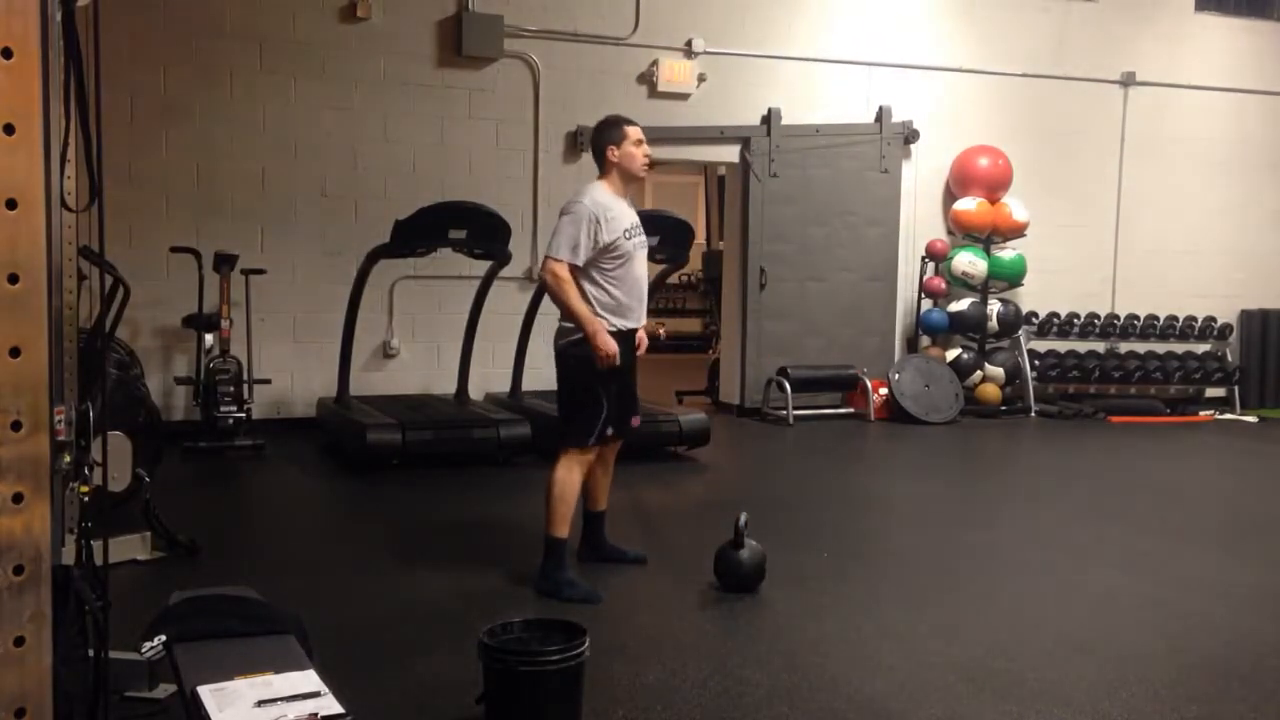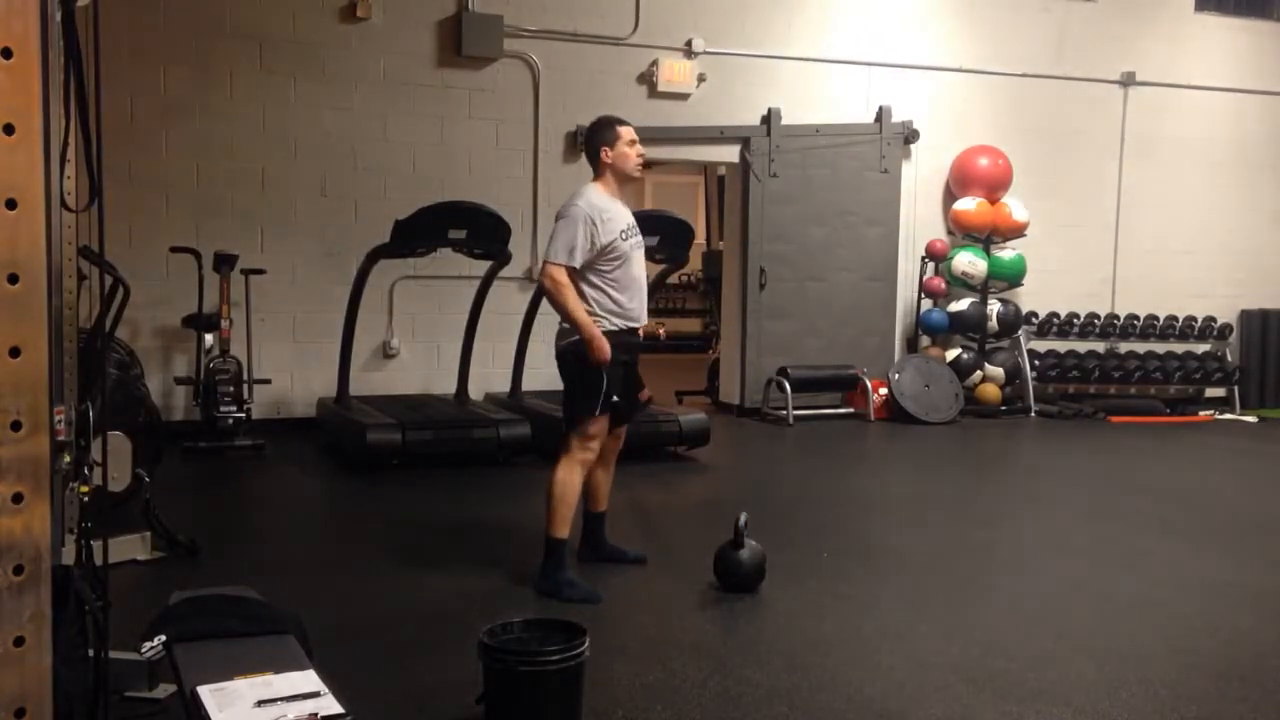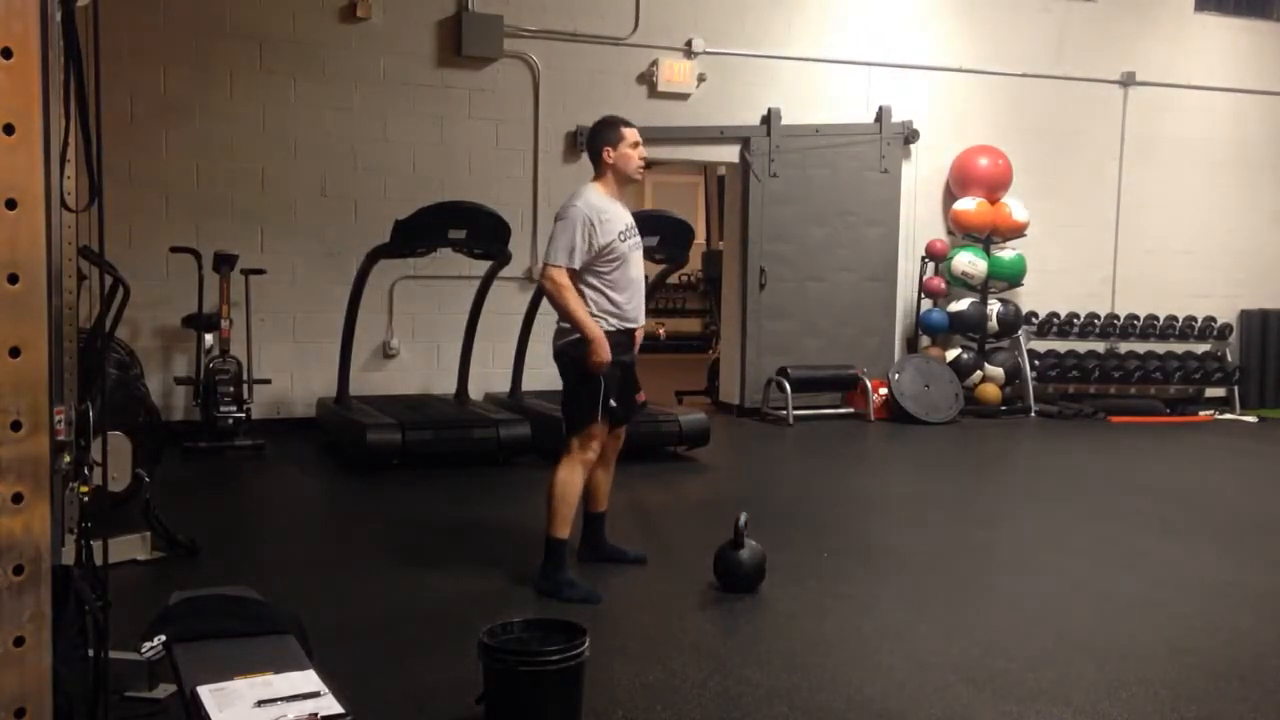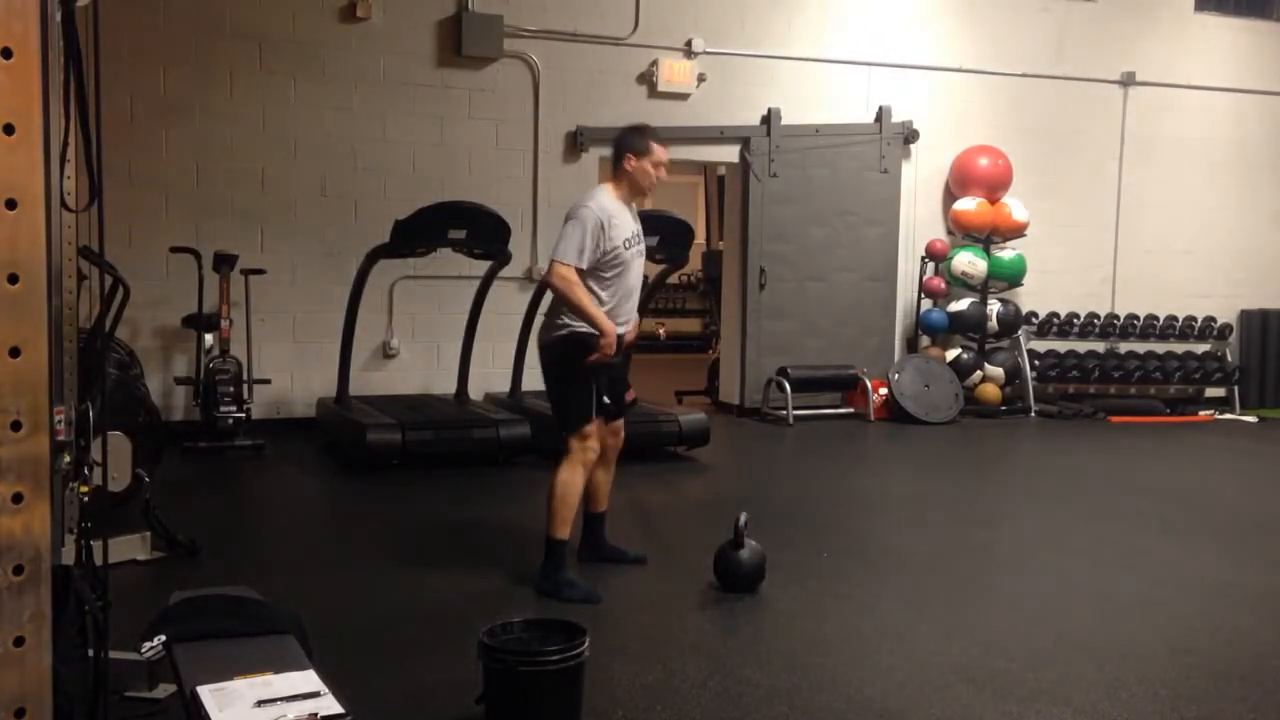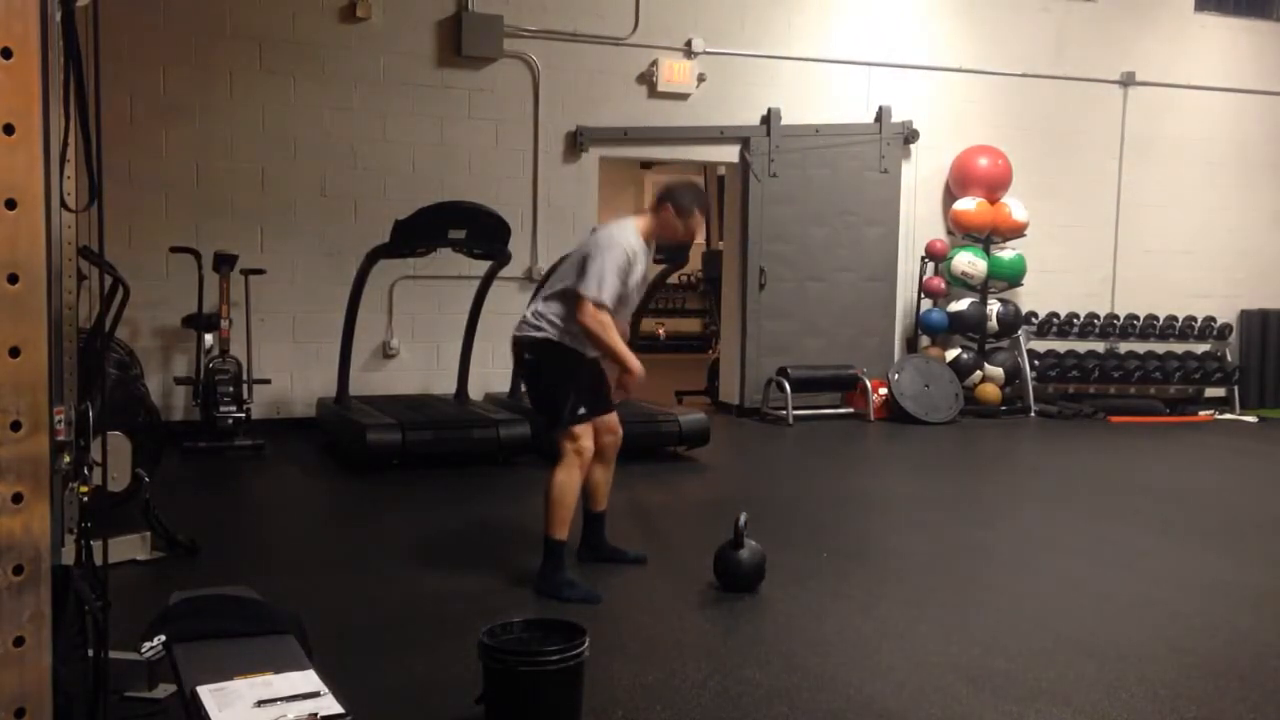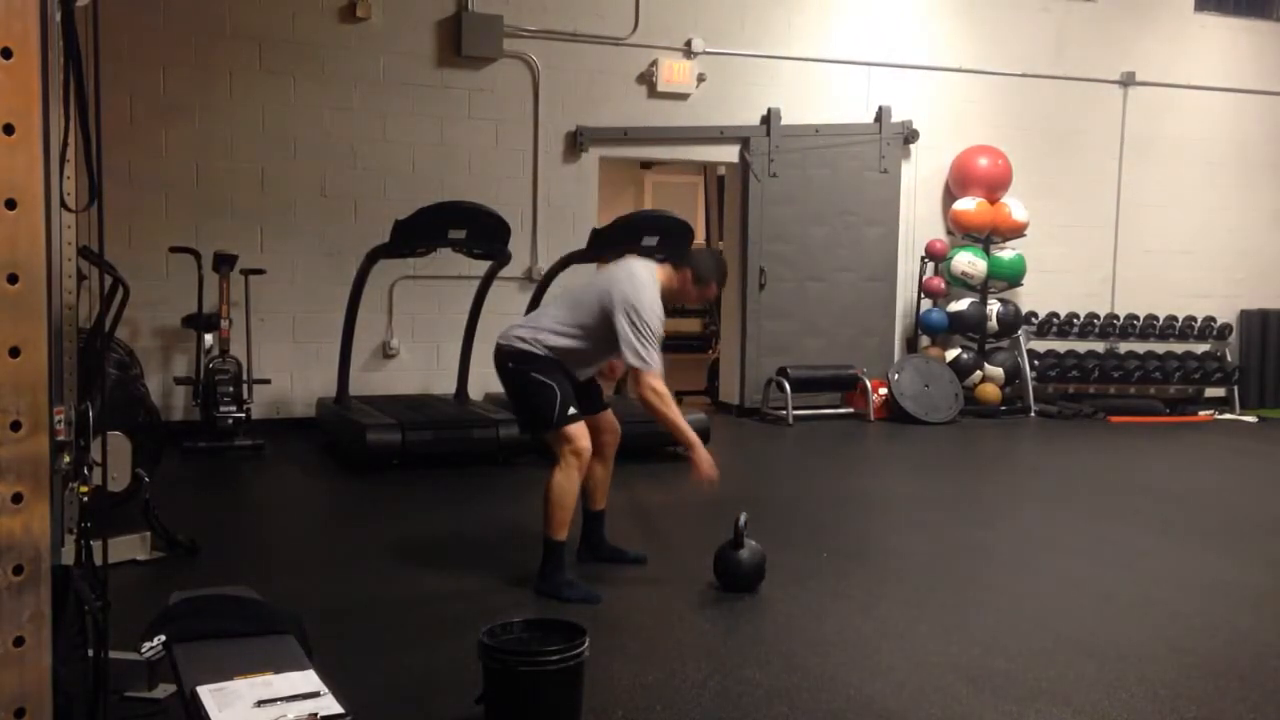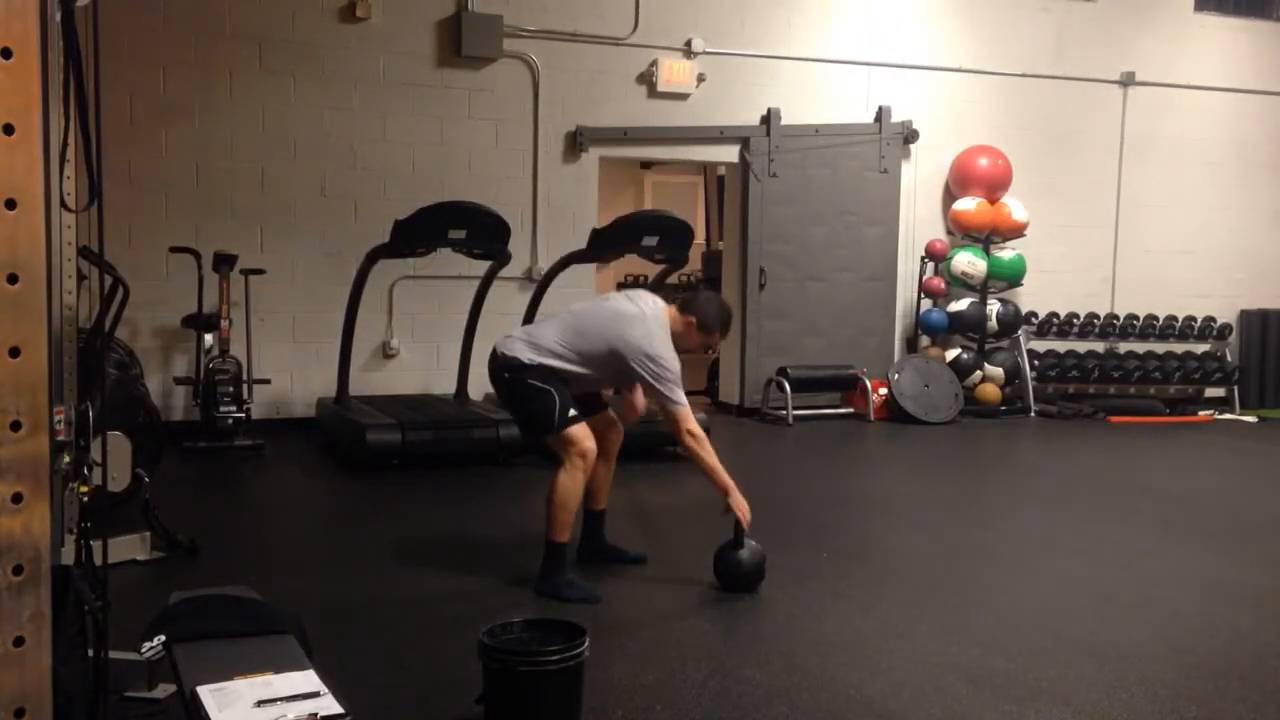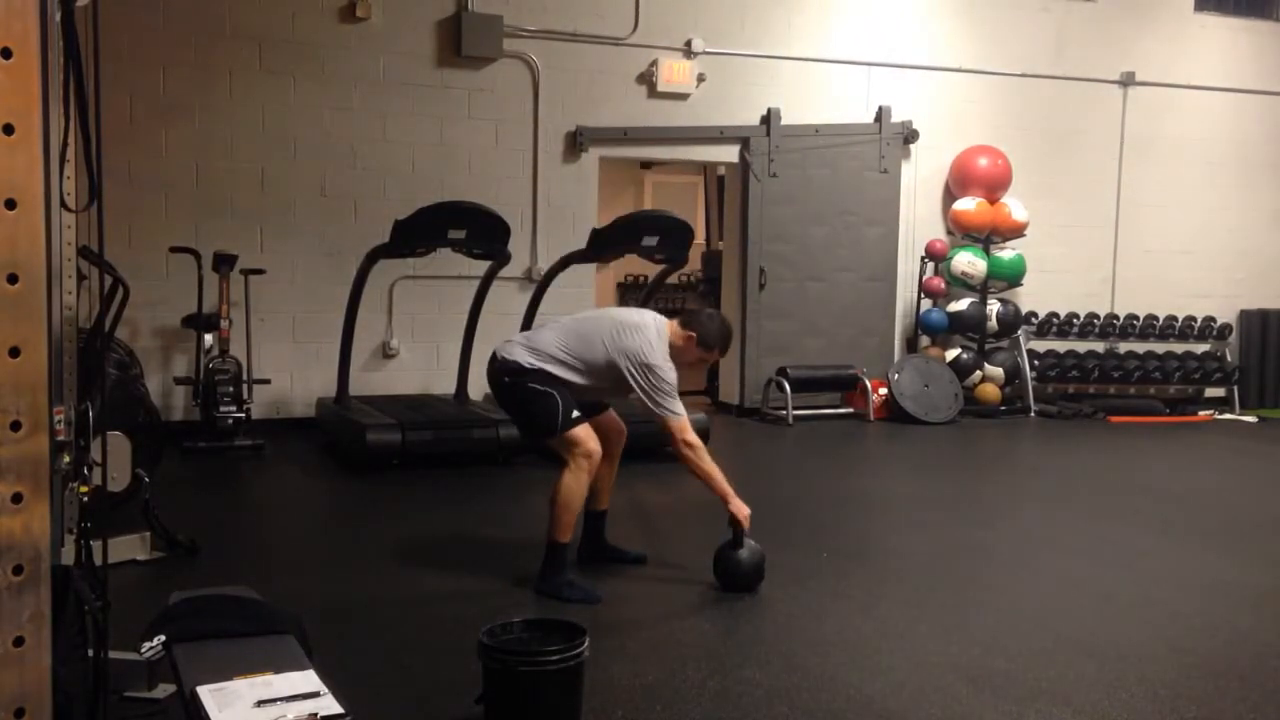
dt=0.2s
person 1, frame 1
left shoulder: (624, 207)
right shoulder: (589, 206)
right elbow: (554, 273)
left wrist: (638, 325)
right wrist: (596, 331)
left hip: (620, 343)
right hip: (592, 346)
left knee: (609, 444)
right knee: (580, 449)
left ankle: (594, 540)
right ankle: (552, 568)
person 1, frame 2
left shoulder: (618, 207)
right shoulder: (584, 208)
right elbow: (553, 276)
left wrist: (634, 329)
right wrist: (591, 334)
left hip: (621, 342)
right hip: (595, 345)
left knee: (611, 442)
right knee: (583, 448)
left ankle: (594, 540)
right ankle: (553, 569)
person 1, frame 3
left shoulder: (617, 207)
right shoulder: (583, 209)
right elbow: (554, 279)
left wrist: (634, 323)
right wrist: (593, 336)
left hip: (617, 343)
right hip: (591, 347)
left knee: (611, 441)
right knee: (585, 449)
left ankle: (594, 540)
right ankle: (553, 569)
person 1, frame 4
left shoulder: (627, 211)
right shoulder: (594, 211)
right elbow: (559, 276)
left wrist: (624, 325)
right wrist: (605, 328)
left hip: (600, 341)
right hip: (572, 342)
left knee: (611, 439)
right knee: (585, 446)
left ankle: (594, 540)
right ankle: (552, 569)
person 1, frame 5
left shoulder: (640, 238)
right shoulder: (622, 244)
right elbow: (589, 315)
left wrist: (619, 360)
right wrist: (630, 363)
left hip: (573, 348)
right hip: (545, 345)
left knee: (608, 435)
right knee: (579, 446)
left ankle: (593, 541)
right ankle: (551, 569)
person 1, frame 6
left shoulder: (644, 270)
right shoulder: (643, 302)
right elbow: (650, 391)
left wrist: (614, 356)
right wrist: (694, 447)
left hip: (553, 355)
right hip: (527, 357)
left knee: (606, 433)
right knee: (577, 446)
left ankle: (593, 541)
right ankle: (551, 571)
person 1, frame 7
left shoulder: (651, 306)
right shoulder: (653, 345)
right elbow: (688, 433)
left wrist: (632, 391)
right wrist: (731, 492)
left hip: (544, 362)
right hip: (519, 365)
left knee: (609, 433)
right knee: (581, 448)
left ankle: (593, 542)
right ankle: (552, 572)
person 1, frame 8
left shoulder: (658, 331)
right shoulder: (653, 355)
right elbow: (685, 441)
right wrist: (730, 498)
left hip: (546, 371)
right hip: (518, 371)
left knee: (613, 435)
right knee: (587, 450)
left ankle: (593, 542)
right ankle: (553, 572)
